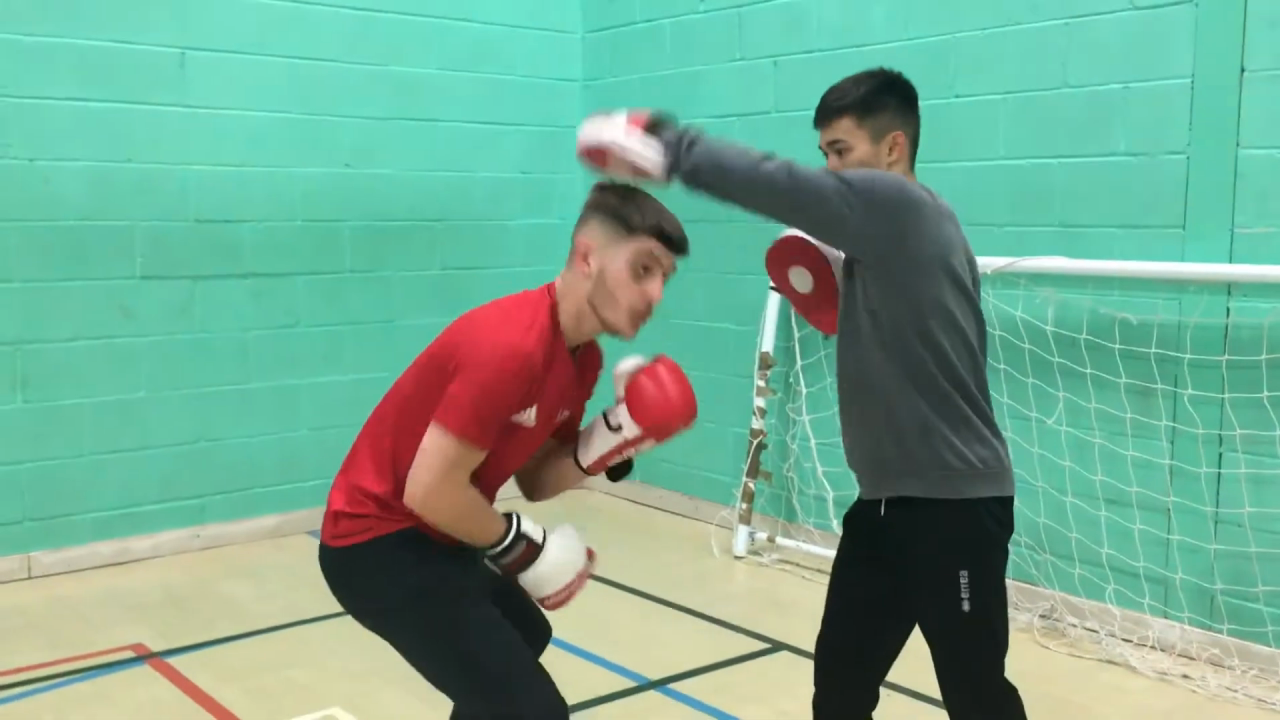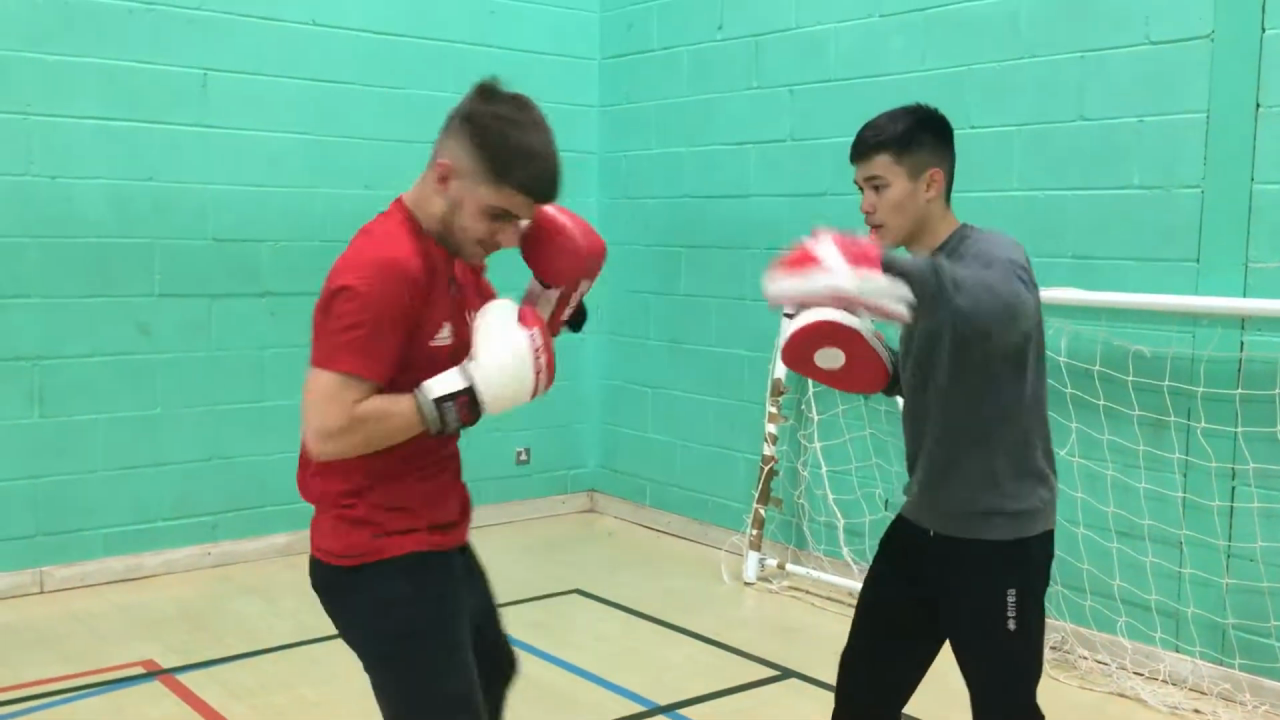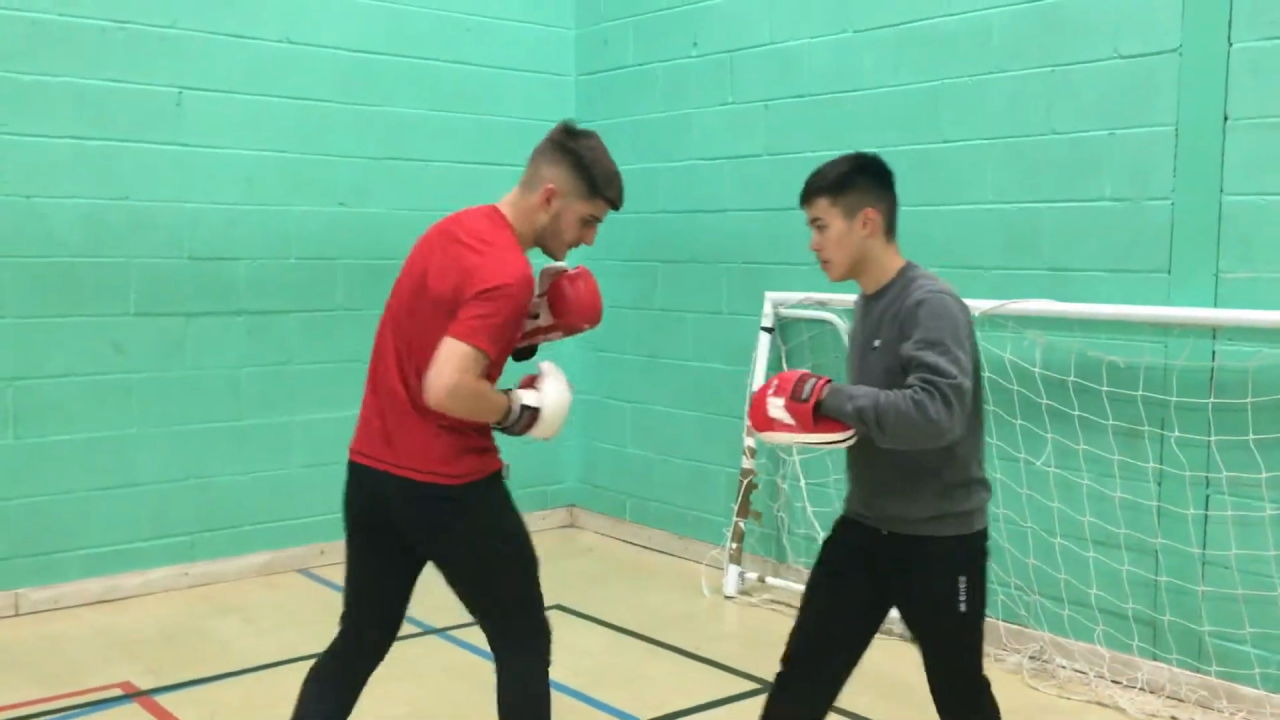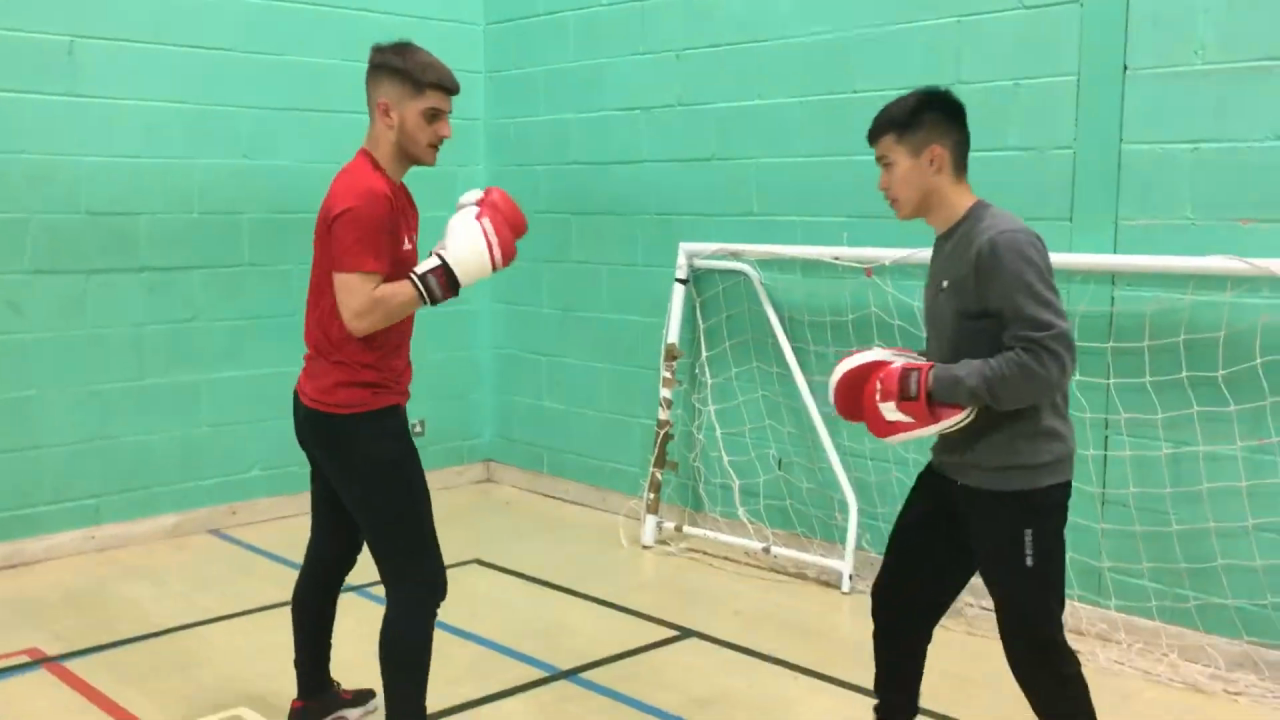
dt=1s
person 1, frame 1
left shoulder: (894, 208)
right shoulder: (889, 226)
left elbow: (772, 182)
left wrist: (665, 141)
right wrist: (839, 313)
left hip: (955, 502)
right hip: (886, 498)
person 1, frame 2
left shoulder: (992, 260)
right shoulder: (928, 281)
left elbow: (1002, 312)
left wrist: (891, 267)
right wrist: (887, 372)
left hip: (1000, 538)
right hip: (923, 525)
person 1, frame 3
left shoulder: (931, 305)
right shoulder: (867, 306)
left elbow: (935, 414)
left wrist: (829, 398)
right wrist: (814, 407)
left hip: (941, 536)
right hip: (866, 525)
right knee: (806, 663)
person 1, frame 4
left shoulder: (1004, 243)
right shoulder: (948, 245)
left elbow: (1049, 359)
left wrist: (936, 384)
right wrist: (906, 377)
left hip: (1021, 482)
right hip: (954, 474)
left knee: (1034, 646)
right knee: (896, 605)
person 2, frame 1
left shoulder: (582, 357)
right shoulder: (513, 347)
left elbow: (537, 480)
right elbow: (430, 492)
left wrist: (608, 441)
right wrist: (525, 547)
left hip: (430, 532)
right hip: (378, 540)
left knee: (522, 638)
person 2, frame 2
left shoulder: (461, 254)
right shoulder: (380, 272)
left elbow: (516, 368)
right elbow: (328, 432)
left wrist: (557, 303)
right wrist: (461, 394)
left hip: (436, 542)
right hip: (378, 563)
person 2, frame 3
left shoulder: (452, 230)
right shoulder: (507, 274)
right elbow: (448, 391)
left wrist: (530, 326)
right wrist: (522, 410)
left hip: (373, 472)
right hip: (451, 487)
left knee: (358, 642)
right knee: (523, 645)
person 2, frame 4
left shoulder: (388, 191)
right shoulder: (364, 195)
left elbow: (395, 288)
right elbow: (361, 312)
left wrist: (460, 254)
right wrist: (449, 269)
left hip: (331, 408)
right hip: (359, 416)
left knee: (330, 554)
right knee: (419, 584)
